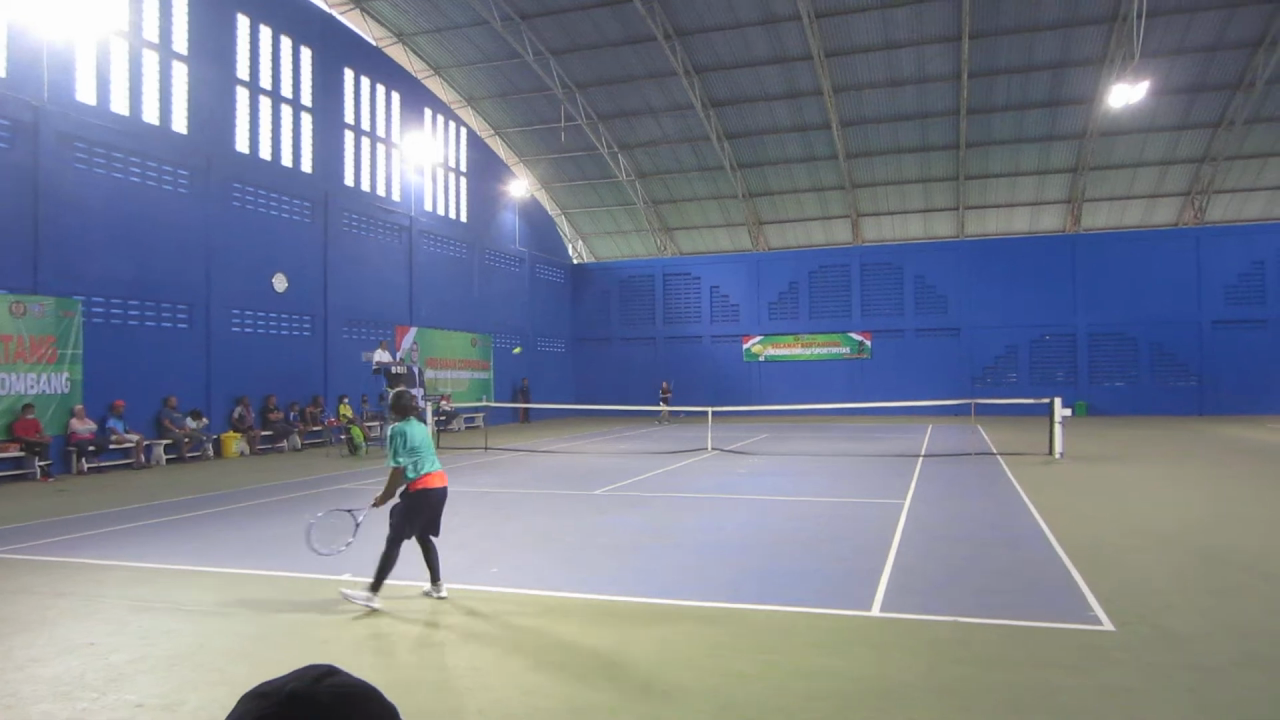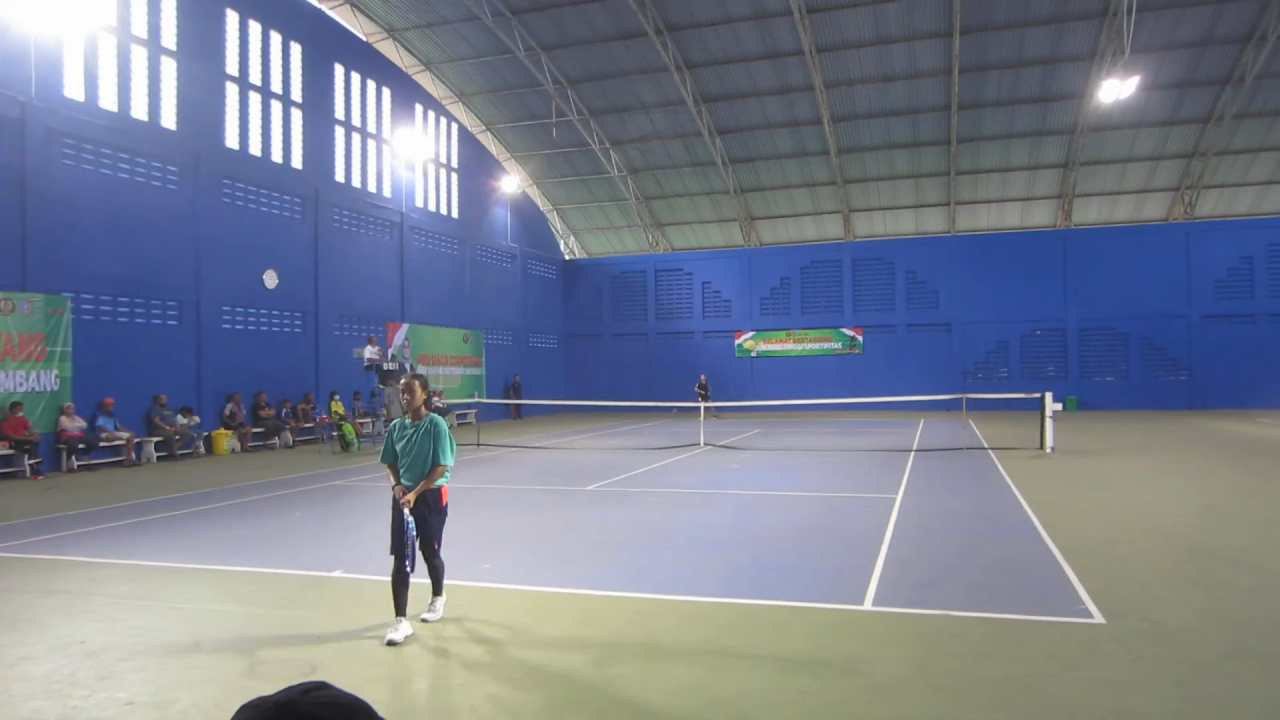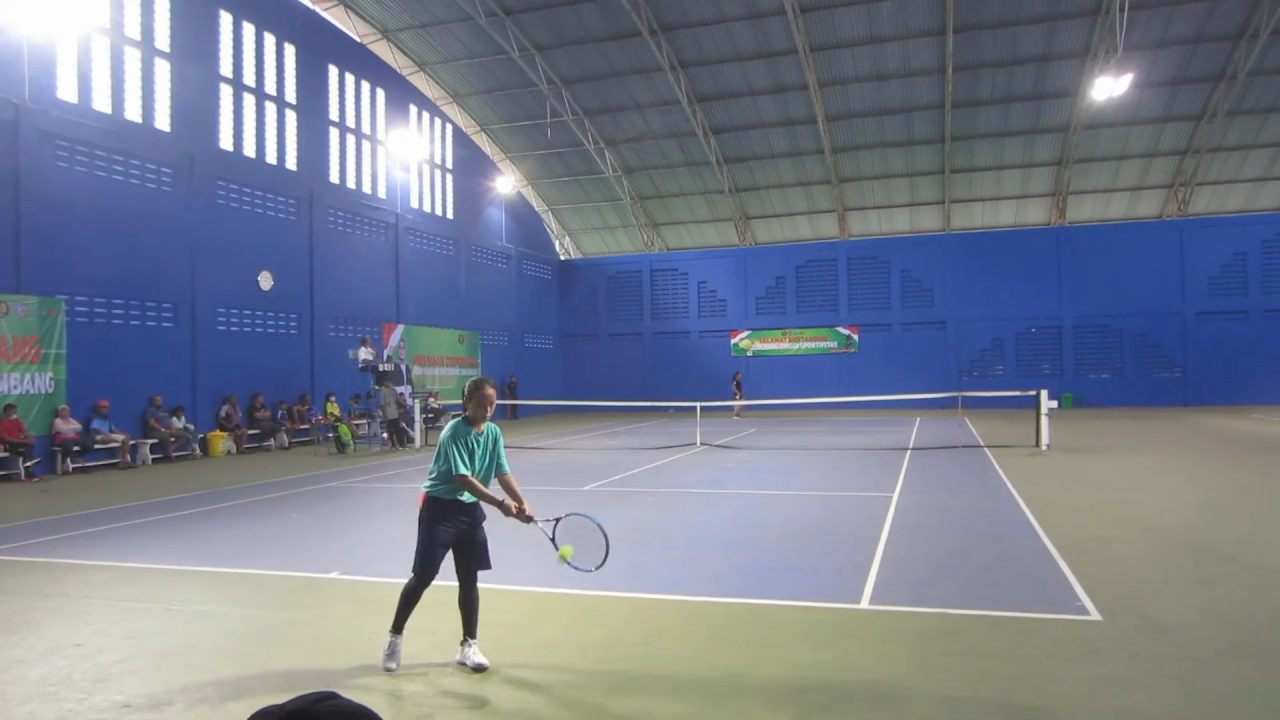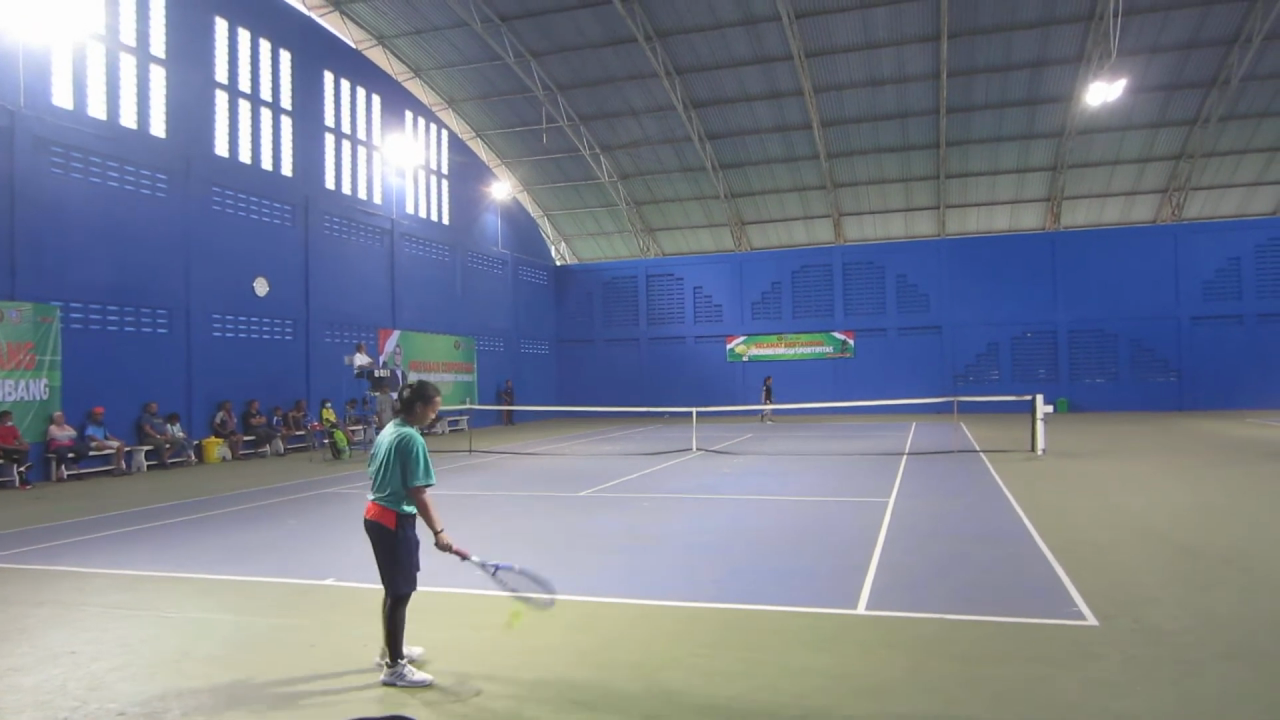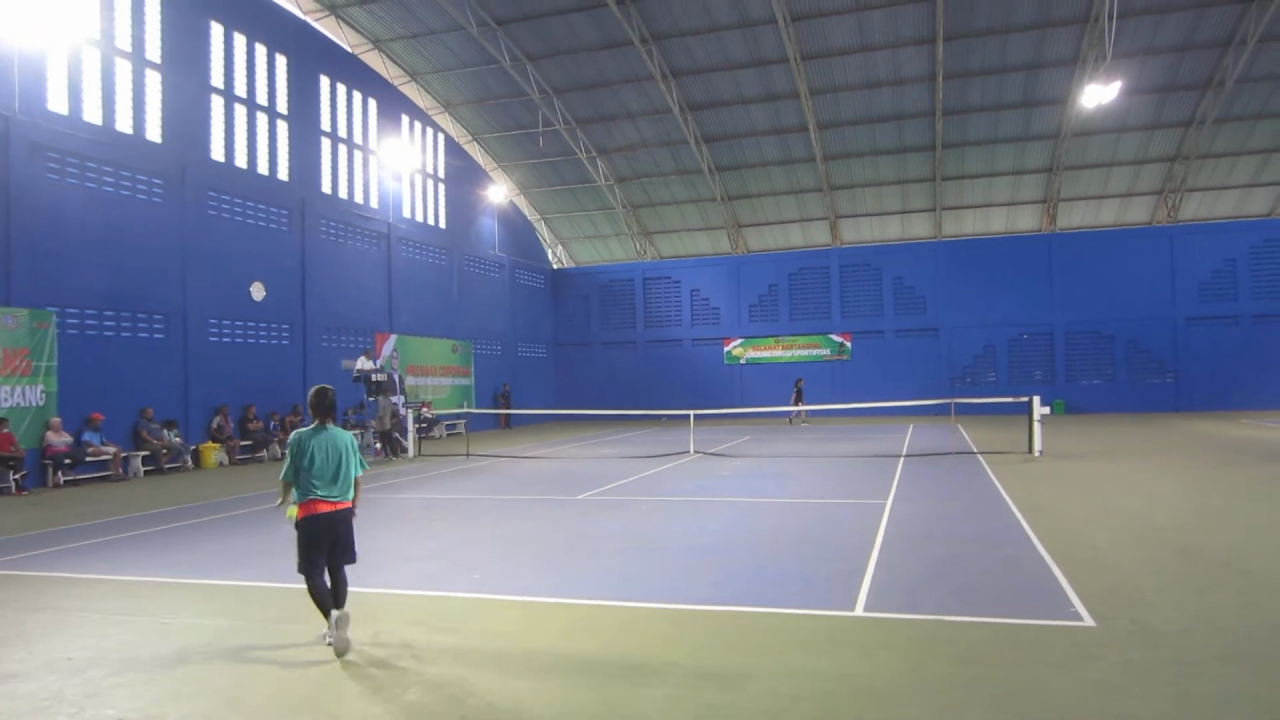
dt=1s
person 1, frame 1
left shoulder: (396, 429)
right shoulder: (421, 427)
left elbow: (398, 468)
left wrist: (385, 493)
right wrist: (390, 489)
left hip: (421, 489)
right hip: (440, 485)
left knee: (394, 540)
right knee: (423, 536)
left ankle: (372, 594)
right ankle: (437, 585)
person 1, frame 2
left shoulder: (437, 425)
right shoulder: (396, 427)
left elbow: (441, 466)
right elbow: (391, 463)
left wrist: (415, 493)
right wrist: (397, 485)
left hip: (431, 496)
right hip: (403, 497)
left knee: (430, 554)
right knee: (401, 558)
left ankle: (438, 597)
right ankle: (401, 620)
person 1, frame 3
left shoulder: (494, 433)
right shoulder: (454, 433)
left elbow: (503, 473)
right elbow: (464, 479)
left wrist: (522, 503)
right wrist: (499, 502)
left hip: (470, 510)
right hip: (440, 508)
left knee: (469, 579)
right knee: (423, 576)
left ankle: (468, 645)
right ankle: (396, 635)
person 1, frame 4
left shoulder: (389, 430)
right shoulder: (412, 439)
right elbow: (419, 492)
right wrist: (439, 531)
left hip: (375, 514)
right hip: (393, 521)
left knee: (395, 586)
right knee: (400, 593)
left ankle: (395, 650)
right ankle: (395, 667)
person 1, frame 5
left shoulder: (299, 438)
right shoulder: (347, 438)
left elbow: (289, 480)
right elbow: (357, 480)
left wrist: (284, 498)
right wrist: (350, 505)
left hip: (312, 513)
right hip: (342, 512)
left knee: (313, 574)
right knee: (337, 569)
left ankle: (334, 616)
right ankle: (335, 626)
